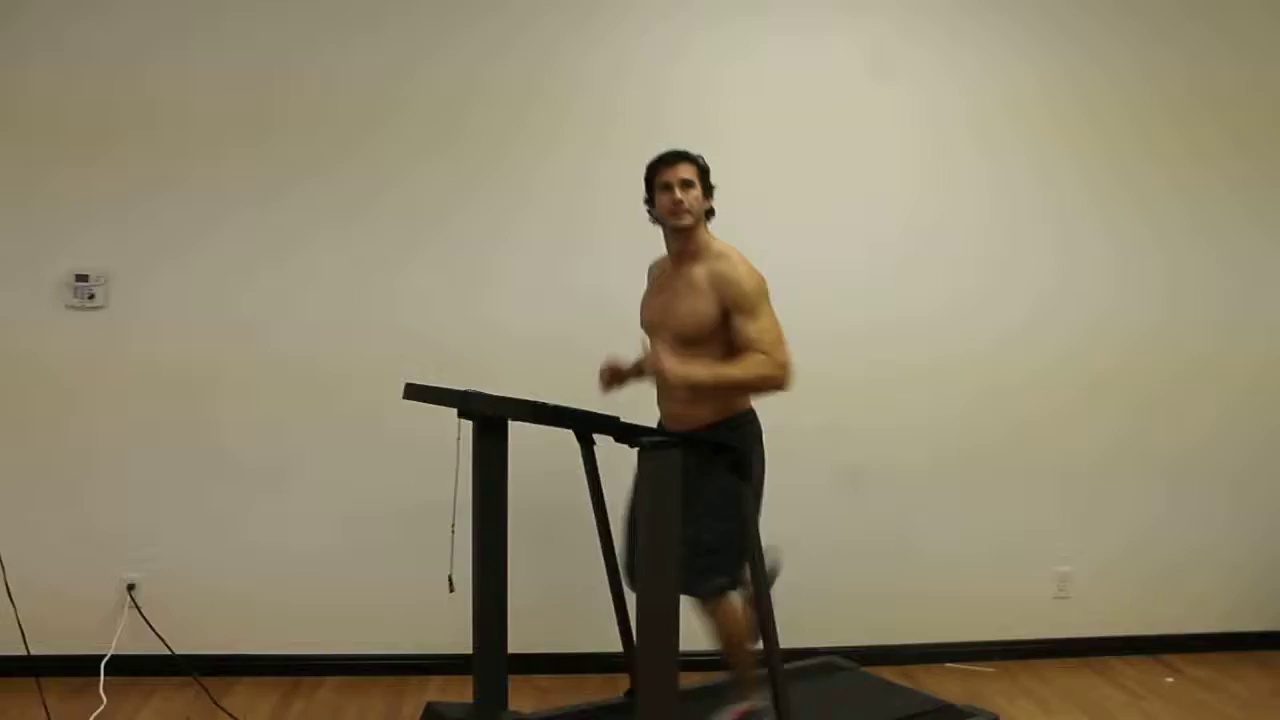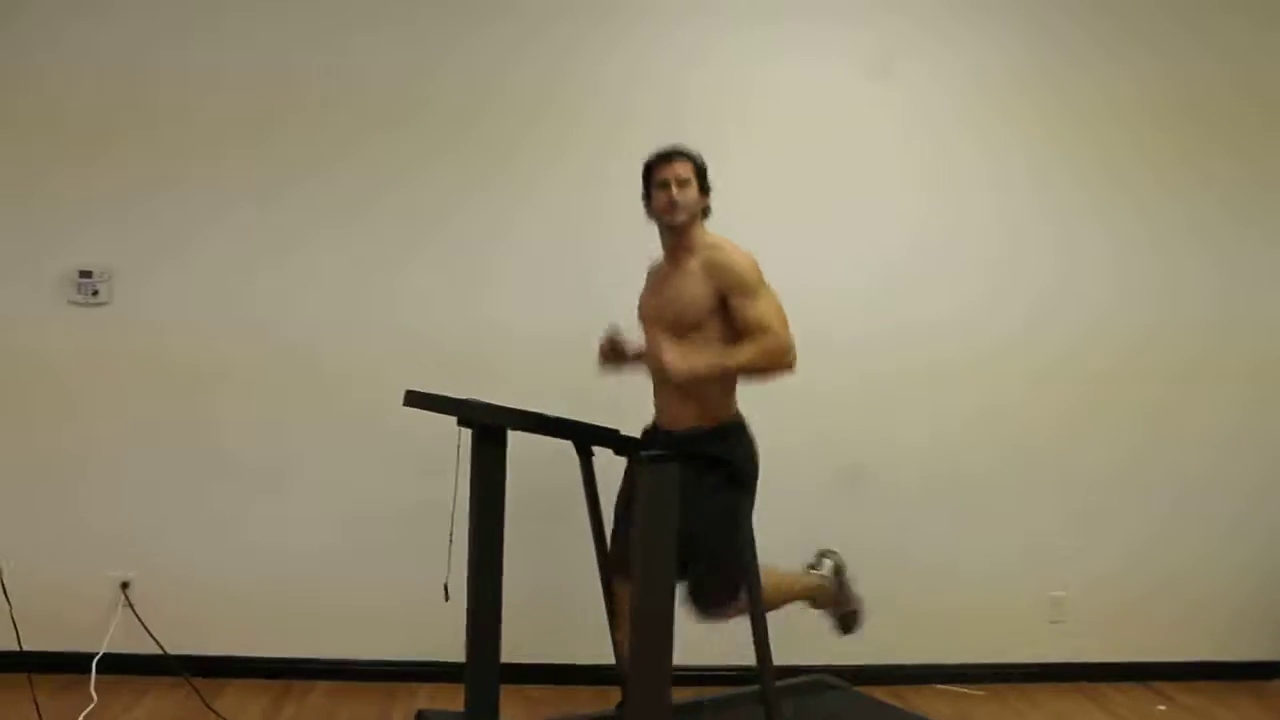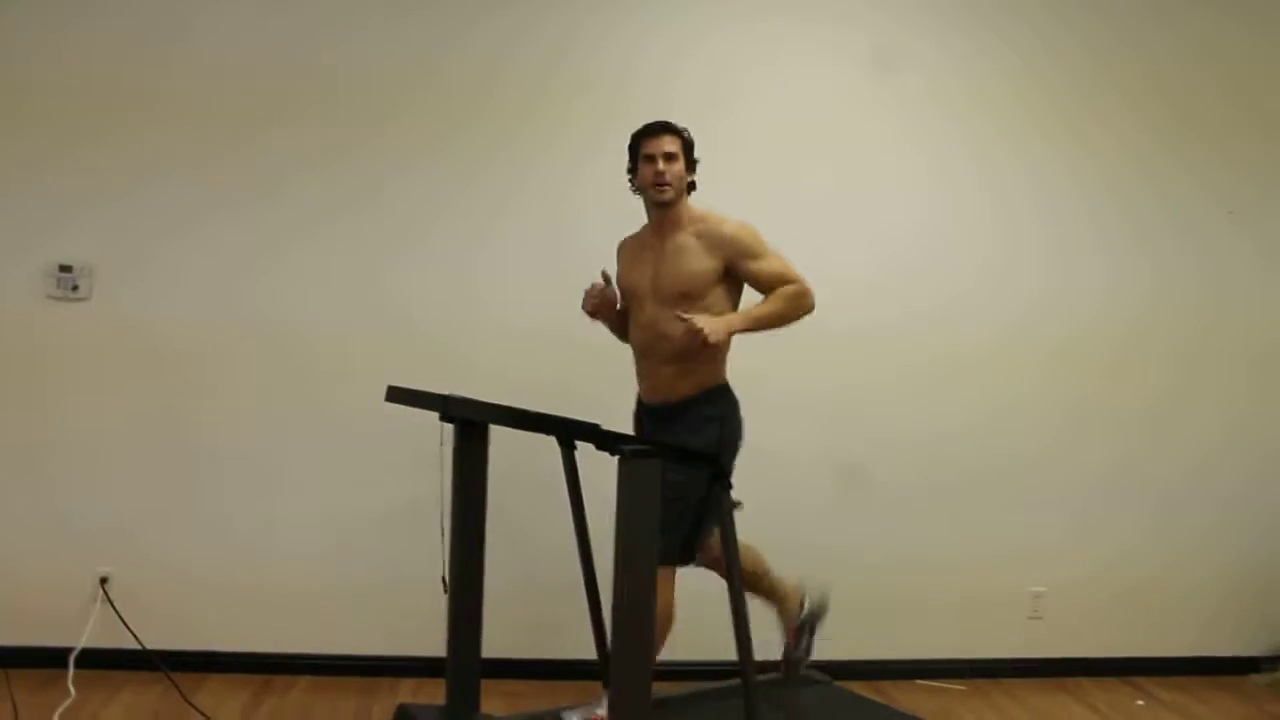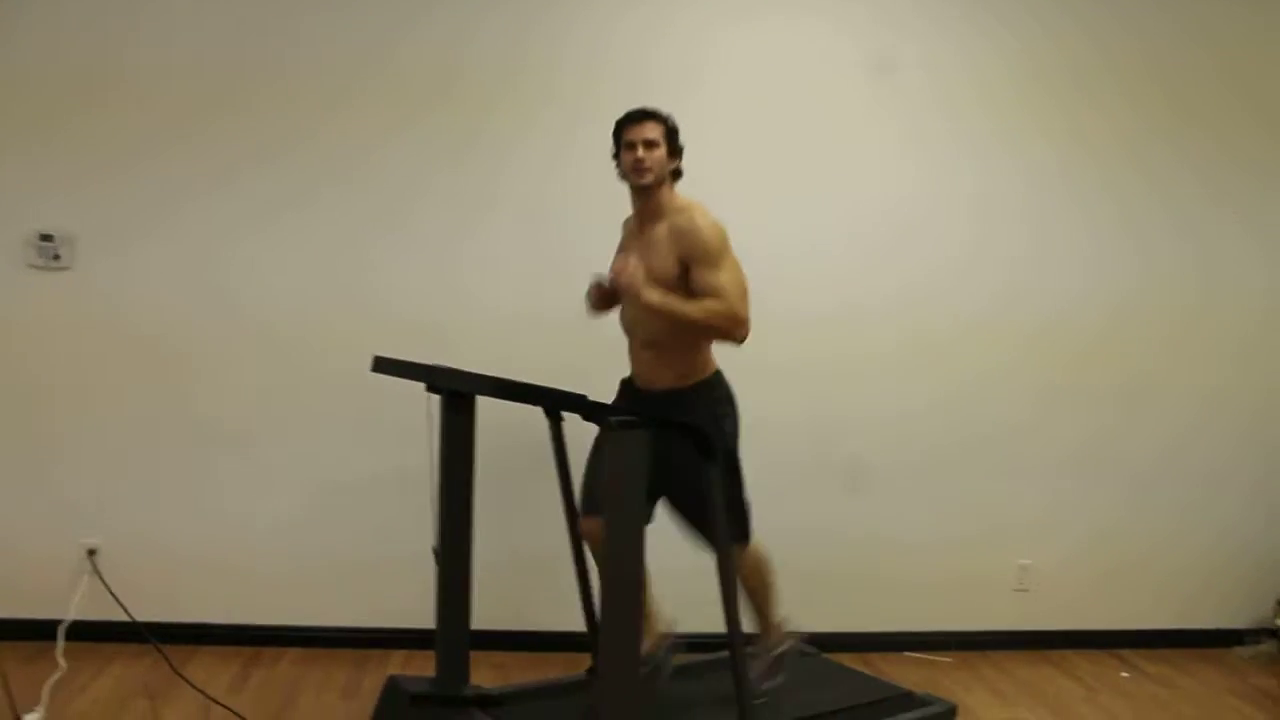
dt=0.3s
person 1, frame 1
left shoulder: (733, 276)
right shoulder: (658, 272)
left elbow: (776, 369)
left wrist: (688, 374)
right wrist: (633, 369)
left hip: (726, 445)
right hip: (669, 438)
left knee: (710, 590)
right ankle: (746, 573)
person 1, frame 2
left shoulder: (729, 265)
right shoulder: (659, 273)
left elbow: (780, 351)
left wrist: (691, 363)
right wrist: (636, 353)
left hip: (717, 448)
right hip: (660, 443)
left knee: (716, 601)
right knee: (626, 587)
left ankle: (821, 583)
person 1, frame 3
left shoulder: (723, 236)
right shoulder: (629, 250)
left elbow: (800, 293)
left wrist: (725, 320)
right wrist: (605, 313)
left hip: (705, 418)
right hip: (652, 416)
left knee: (649, 556)
right knee: (696, 545)
right ankle: (796, 607)
person 1, frame 4
left shoulder: (696, 227)
right shoulder: (632, 226)
left elbow: (736, 322)
left wrist: (648, 296)
right wrist: (613, 296)
left hip: (696, 403)
right hip: (637, 396)
left knee: (725, 540)
right knee: (594, 524)
left ankle: (772, 639)
right ankle: (648, 634)
